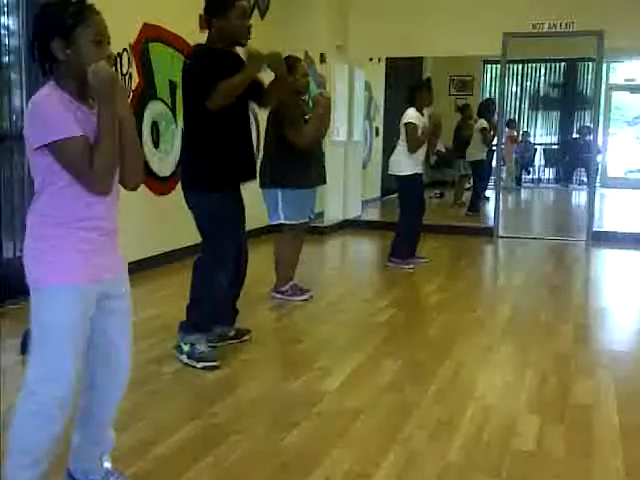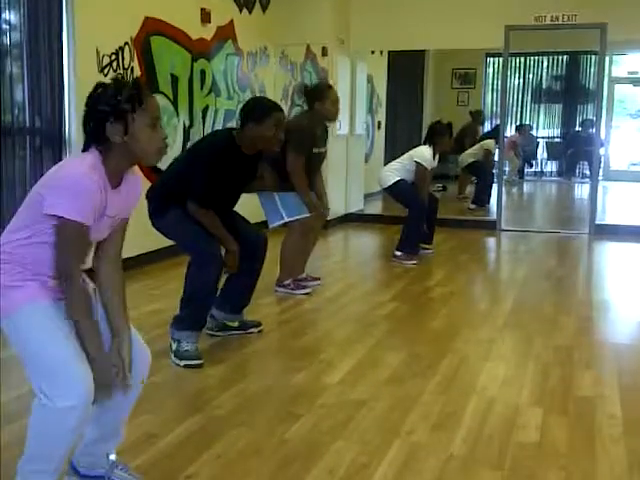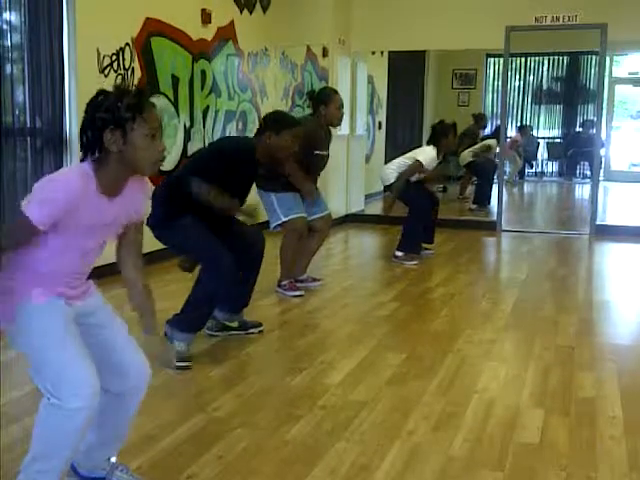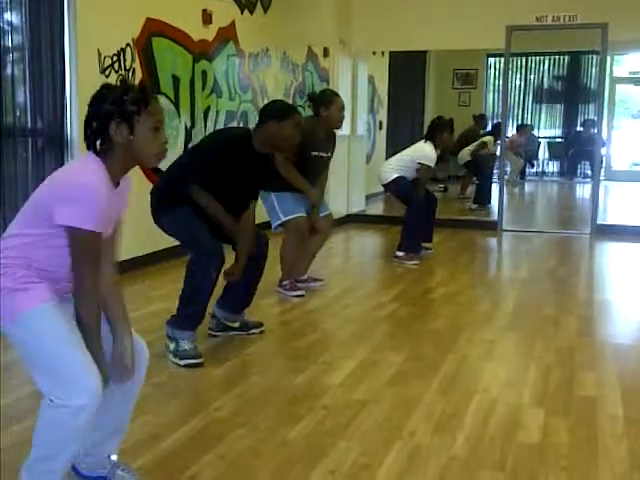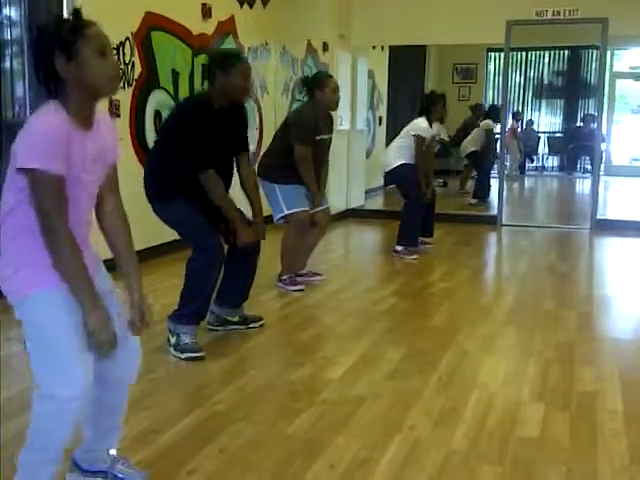
dt=1s
person 1, frame 1
left shoulder: (98, 104)
right shoulder: (47, 105)
left elbow: (131, 179)
right elbow: (98, 181)
left wrist: (121, 111)
right wrist: (106, 107)
left hip: (106, 263)
right hip: (62, 268)
left knee: (112, 372)
right knee: (53, 384)
person 1, frame 2
left shoulder: (130, 182)
right shoulder: (79, 179)
left elbow: (108, 263)
right elbow: (68, 274)
left wrist: (121, 340)
right wrist: (96, 353)
left hip: (66, 286)
left knee: (133, 363)
right knee: (72, 388)
person 1, frame 3
left shoulder: (136, 188)
right shoulder: (66, 189)
left elbow: (131, 262)
left wrist: (152, 334)
left hip: (77, 291)
left knee: (131, 374)
right knee: (78, 390)
person 1, frame 4
left shoulder: (115, 181)
right shoulder: (89, 186)
left elbow: (99, 265)
right elbow: (87, 280)
left wrist: (121, 335)
right wrist: (94, 356)
left hip: (56, 284)
left knee: (132, 357)
right knee: (80, 390)
person 1, frame 5
left shoulder: (103, 127)
right shoulder: (46, 129)
left elbow: (110, 208)
right elbow: (53, 229)
left wrist: (134, 287)
right wrist: (93, 309)
left hip: (77, 258)
left knee: (122, 356)
right knee: (70, 384)
person 2, frame 1
left shoulder: (234, 60)
right shoulder: (201, 59)
left elbow: (263, 99)
right elbow: (215, 100)
left wrist: (276, 73)
right wrist: (251, 70)
left hip: (226, 174)
right hip: (206, 177)
left knee: (235, 251)
right knee: (219, 253)
left ankle: (220, 324)
right ankle: (191, 336)
person 2, frame 2
left shoulder: (254, 154)
right shoulder: (215, 150)
left elbow: (239, 186)
right elbow: (197, 206)
left wrist: (262, 182)
right wrist: (230, 243)
left hip: (212, 205)
right hip: (170, 206)
left knee: (255, 242)
right knee: (208, 255)
left ankle: (224, 315)
right ankle: (184, 335)
person 2, frame 3
left shoulder: (250, 155)
right shoulder: (239, 153)
right elbow: (198, 187)
right wrist: (237, 209)
left hip: (198, 212)
right hip: (171, 213)
left knee: (253, 241)
right knee: (221, 264)
left ankle: (225, 316)
right ankle: (179, 335)
person 2, frame 4
left shoulder: (263, 160)
right shoulder: (229, 143)
left elbow: (247, 207)
right elbow: (198, 188)
left wrist: (241, 260)
right wrist: (232, 228)
left hip: (214, 208)
right hip: (173, 202)
left knee: (258, 243)
right knee: (209, 253)
left ankle: (227, 316)
right ankle: (180, 333)
person 2, frame 5
left shoulder: (235, 112)
right shoulder: (192, 115)
left elbow: (243, 163)
right elbow: (207, 177)
left wrist: (257, 217)
right wrist: (238, 225)
left hip: (203, 187)
right hip: (169, 190)
left knee: (250, 237)
right knee: (210, 247)
left ankle: (225, 310)
right ankle: (181, 328)
person 3, frame 1
left shoulder: (300, 103)
right shoulder: (284, 104)
left elbow: (319, 136)
right elbow: (302, 140)
left wrist: (326, 110)
right wrist: (318, 111)
left hip: (303, 178)
right hip: (285, 179)
left knee: (299, 229)
right knee: (290, 230)
left ankle: (289, 281)
right ankle: (281, 286)
person 3, frame 2
left shoulder: (322, 129)
right shoulder: (302, 127)
left elbow: (314, 168)
right elbow: (294, 168)
left wrist: (322, 200)
right wrist: (310, 202)
left hip: (294, 182)
left knee: (316, 222)
right knee: (299, 226)
left ankle: (298, 274)
right ankle: (284, 281)
person 3, frame 3
left shoulder: (325, 132)
right shoulder: (306, 130)
left wrist: (309, 188)
right wrist: (306, 187)
left hip: (301, 185)
right hip: (276, 183)
left knee: (322, 225)
right knee: (297, 227)
left ankle: (299, 275)
right ankle: (284, 281)
person 3, frame 4
left shoulder: (329, 137)
right shoulder: (303, 131)
left elbow: (322, 173)
right elbow: (281, 163)
left wrist: (316, 206)
right wrist: (309, 190)
left hip: (306, 188)
right hip: (277, 185)
left knee: (323, 225)
right knee: (298, 226)
left ankle: (300, 275)
right ankle: (285, 281)
person 3, frame 5
left shoulder: (327, 118)
right shoulder: (304, 118)
left elbow: (323, 157)
right elbow: (302, 159)
left wrist: (321, 191)
right wrist: (314, 192)
left hip: (302, 176)
right hip: (278, 174)
left knee: (321, 218)
right knee: (299, 220)
left ankle: (299, 270)
right ankle: (285, 275)
person 4, frame 1
left shoulder: (423, 116)
right shoulder: (411, 115)
left elbow: (427, 148)
right elbow: (413, 147)
left wrist: (434, 131)
right wrist: (429, 131)
left hip: (415, 169)
right hip: (405, 169)
left knee: (417, 210)
right knee: (409, 212)
left ankle: (408, 253)
right ankle: (397, 256)
person 4, frame 2
left shoulder: (434, 155)
right shoulder: (424, 154)
left elbow: (426, 186)
right elbow: (420, 187)
left wrist: (427, 205)
right wrist: (423, 211)
left hip: (403, 179)
right hip: (391, 178)
left knee: (432, 203)
right knee: (418, 206)
left ankle: (421, 243)
right ankle: (402, 252)
person 4, frame 3
left shoulder: (438, 154)
right shoulder: (430, 155)
left elbow: (425, 175)
right elbow: (403, 175)
right wrist: (391, 199)
left hip: (409, 177)
right hip: (392, 175)
left knee: (432, 202)
right knee: (420, 205)
left ankle: (422, 244)
right ankle: (403, 252)
person 4, frame 4
left shoulder: (428, 146)
right shoulder: (429, 153)
left elbow: (422, 180)
right elbow: (421, 183)
right wrist: (419, 205)
left hip: (403, 175)
right hip: (391, 175)
left knee: (430, 201)
right knee: (418, 204)
left ankle: (422, 243)
right ankle: (403, 252)
person 4, frame 5
left shoulder: (432, 127)
right shoulder: (422, 125)
left elbow: (429, 158)
right elbow: (420, 159)
left wrist: (429, 186)
right wrist: (423, 188)
left hip: (407, 162)
right hip: (396, 162)
left knee: (429, 195)
right knee: (416, 199)
left ankle: (422, 237)
right ankle: (403, 246)
